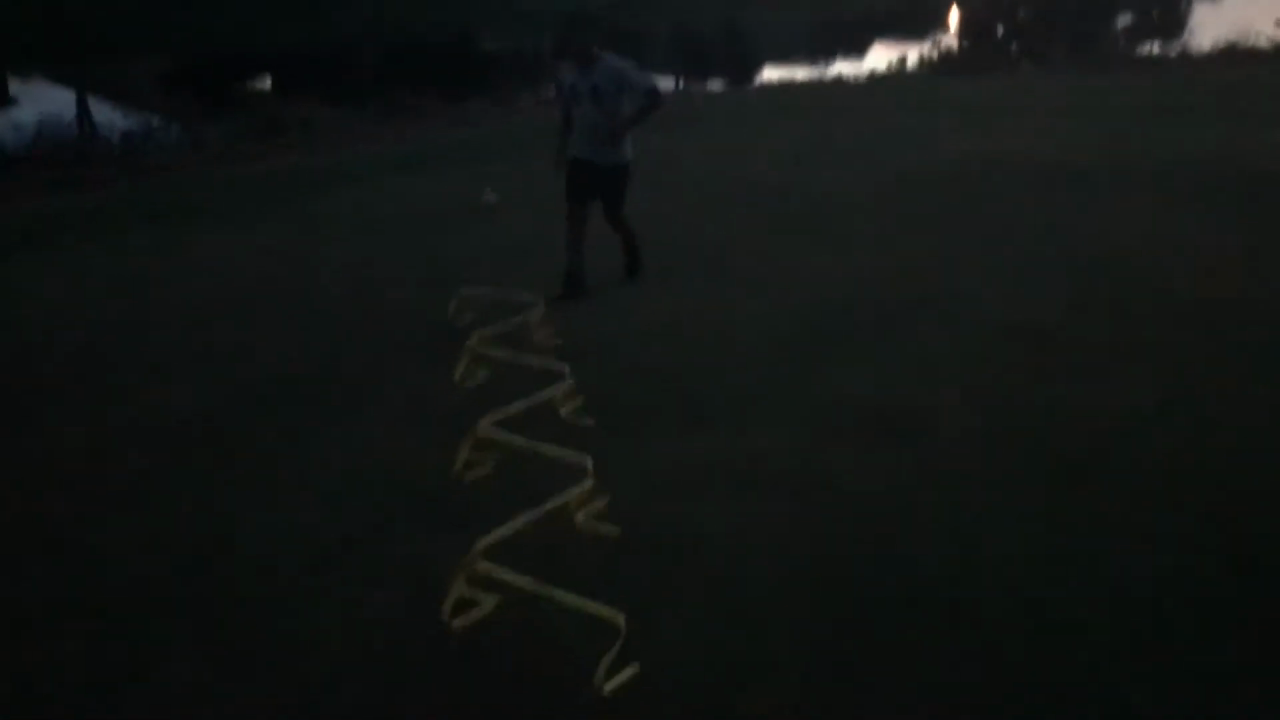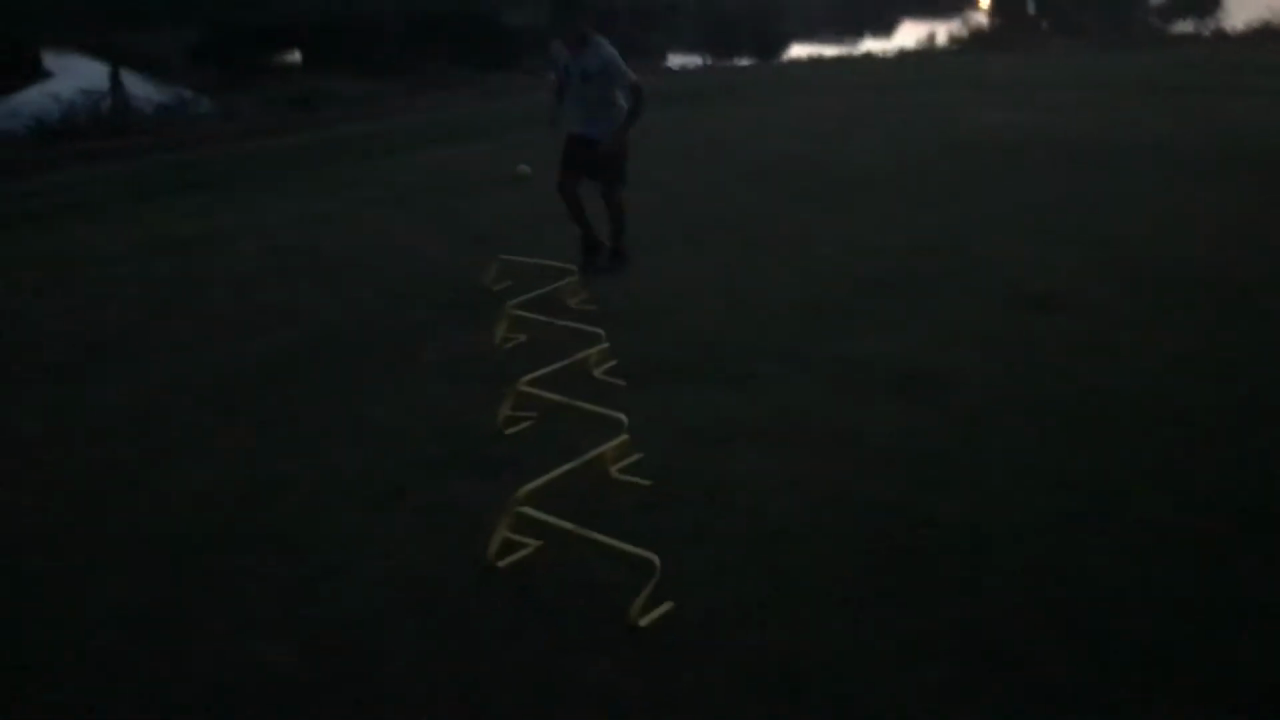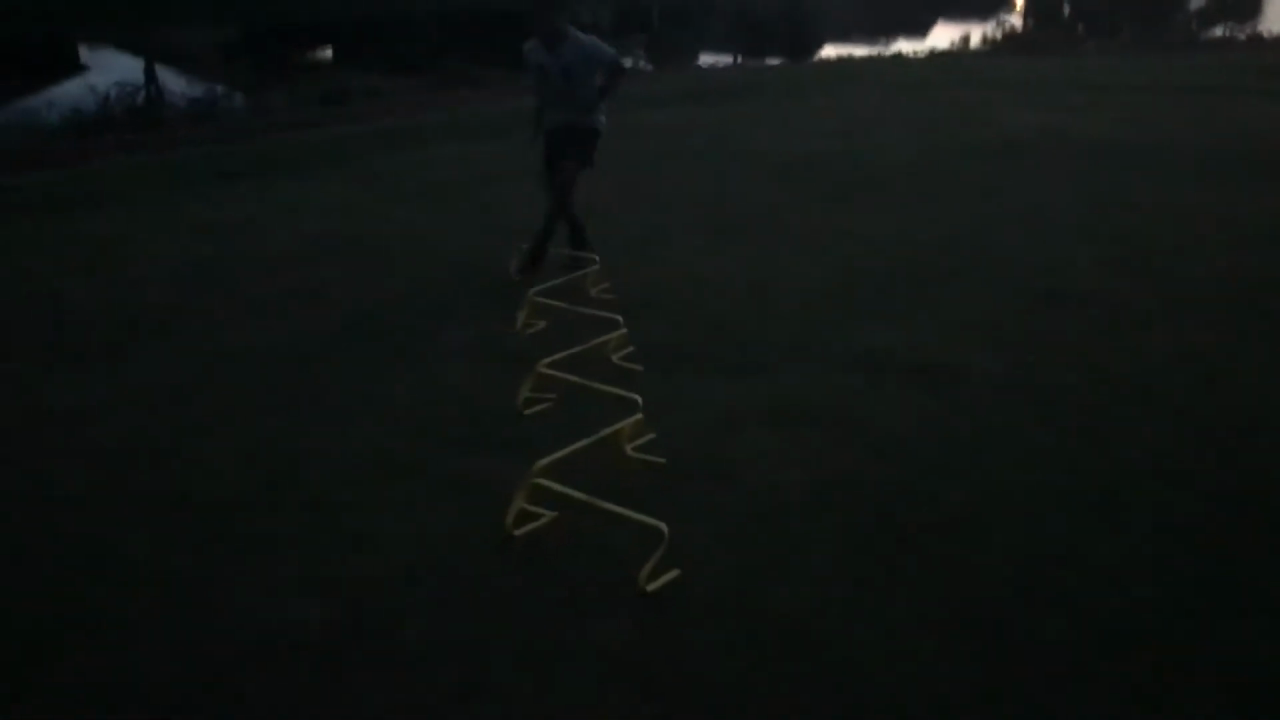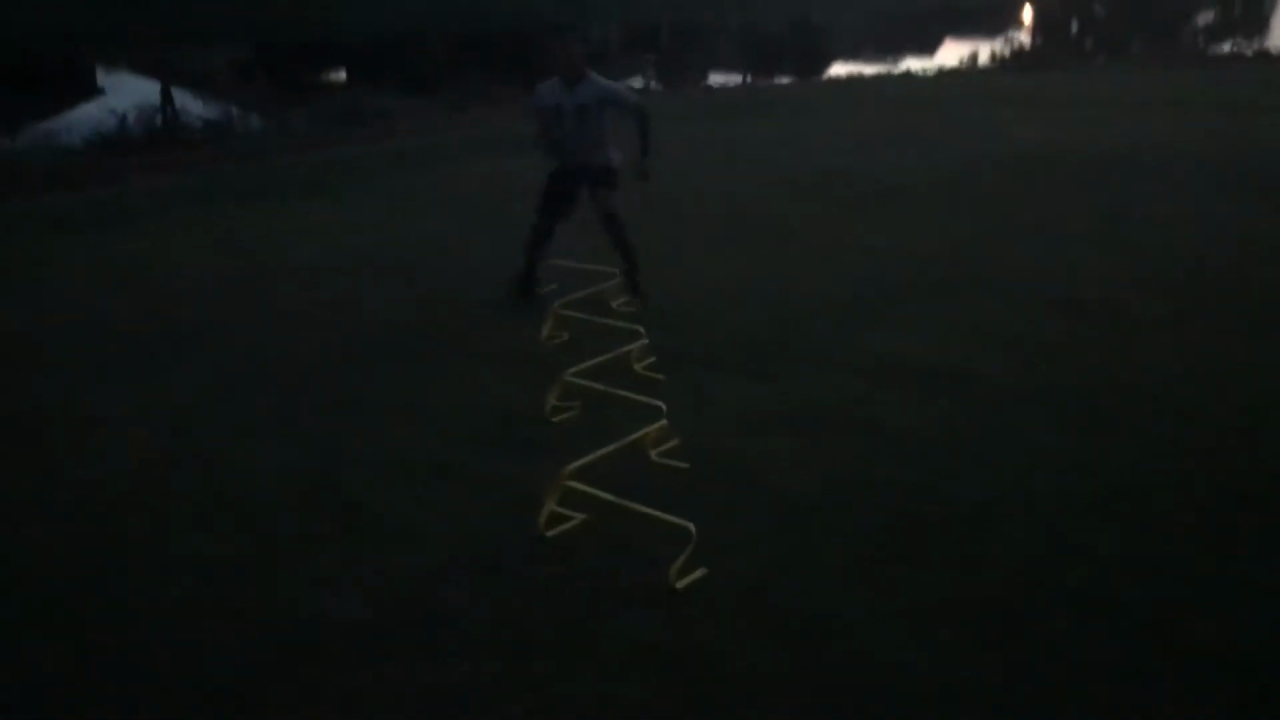
dt=0.4s
person 1, frame 1
left shoulder: (615, 69)
right shoulder: (565, 74)
left elbow: (654, 98)
left wrist: (624, 125)
right wrist: (562, 147)
left hip: (613, 155)
right hip: (580, 154)
left knee: (613, 214)
right knee: (575, 212)
left ankle: (632, 250)
right ankle: (574, 277)
person 1, frame 2
left shoulder: (605, 56)
right shoulder: (560, 49)
left elbow: (637, 96)
left wrist: (619, 136)
right wrist: (557, 107)
left hip: (610, 135)
right hip: (578, 131)
left knee: (610, 193)
right knee: (565, 185)
left ankle: (619, 251)
right ankle: (591, 242)
person 1, frame 3
left shoulder: (586, 46)
right shoulder: (531, 50)
left elbow: (617, 70)
left wrist: (594, 100)
right wrist: (541, 110)
left hip: (585, 123)
right hip: (556, 123)
left knee: (563, 177)
right knee: (557, 183)
left ankle: (539, 248)
right ankle: (578, 237)
person 1, frame 4
left shoulder: (602, 89)
right shoulder: (546, 90)
left elbow: (640, 113)
right elbow: (543, 128)
left wrist: (643, 157)
right wrist: (552, 145)
left hip: (600, 162)
right hip: (565, 163)
left knee: (608, 213)
right knee: (542, 225)
left ankle: (632, 276)
right ankle: (528, 278)
